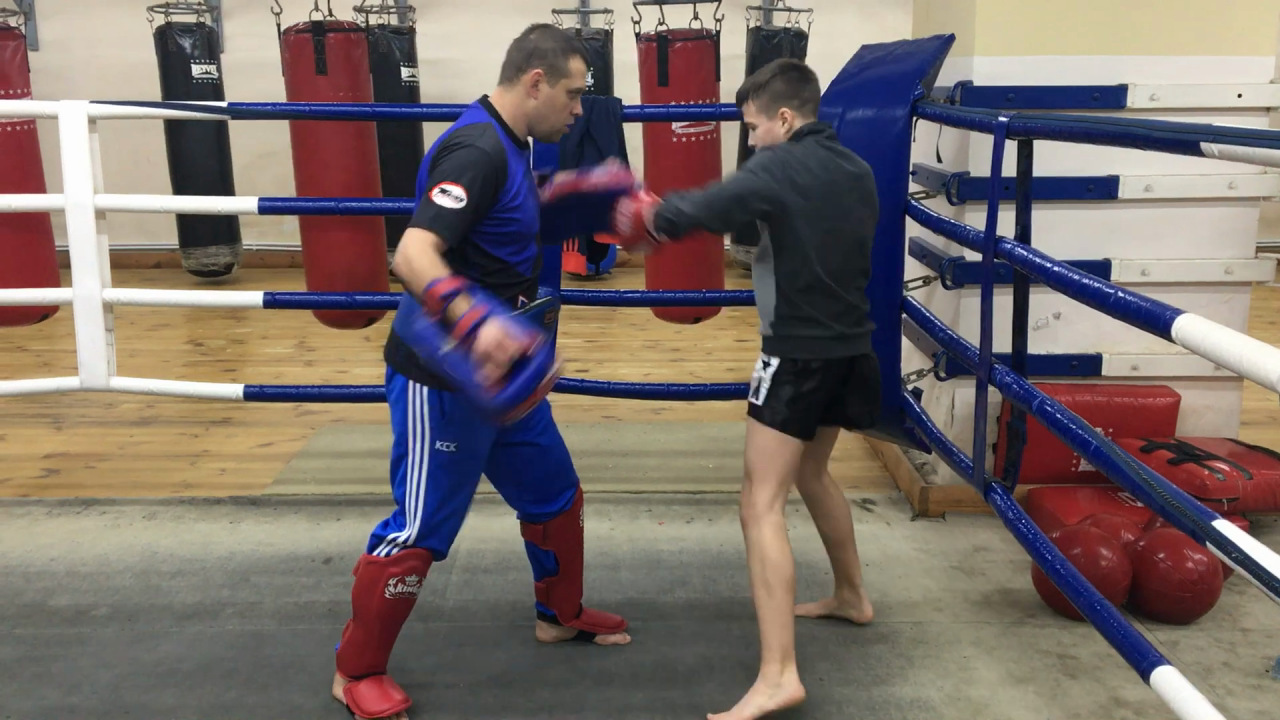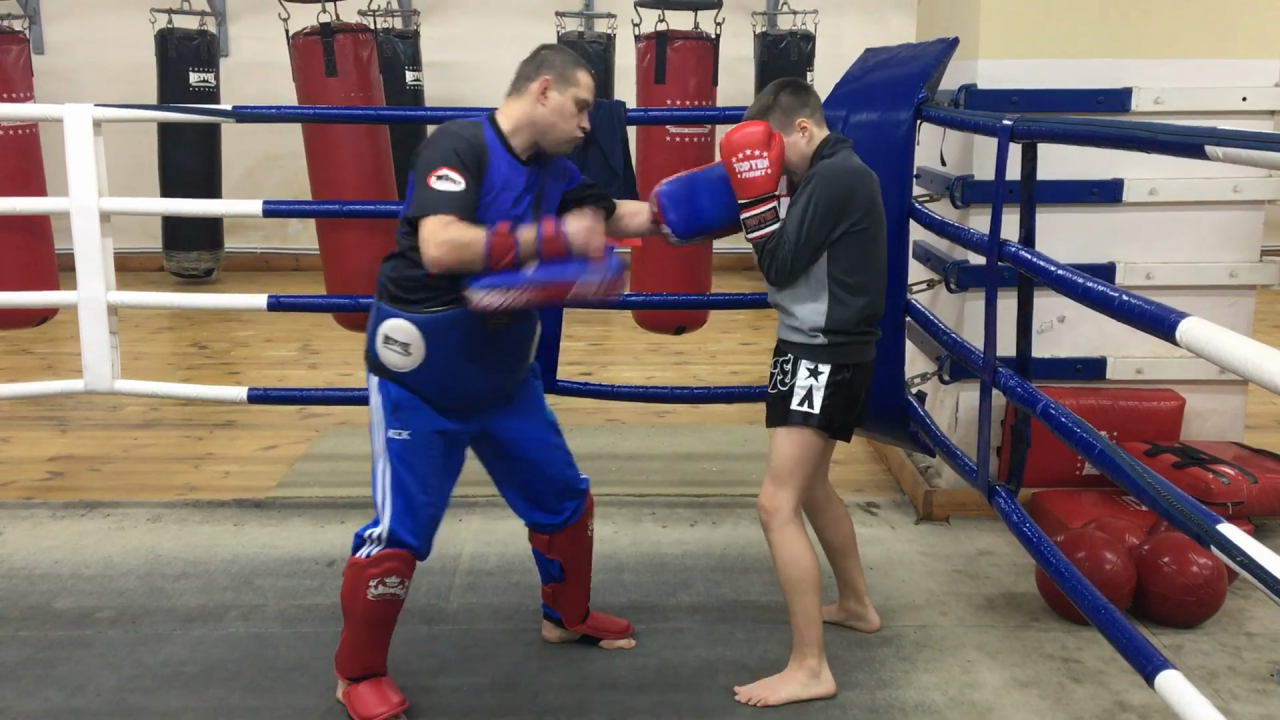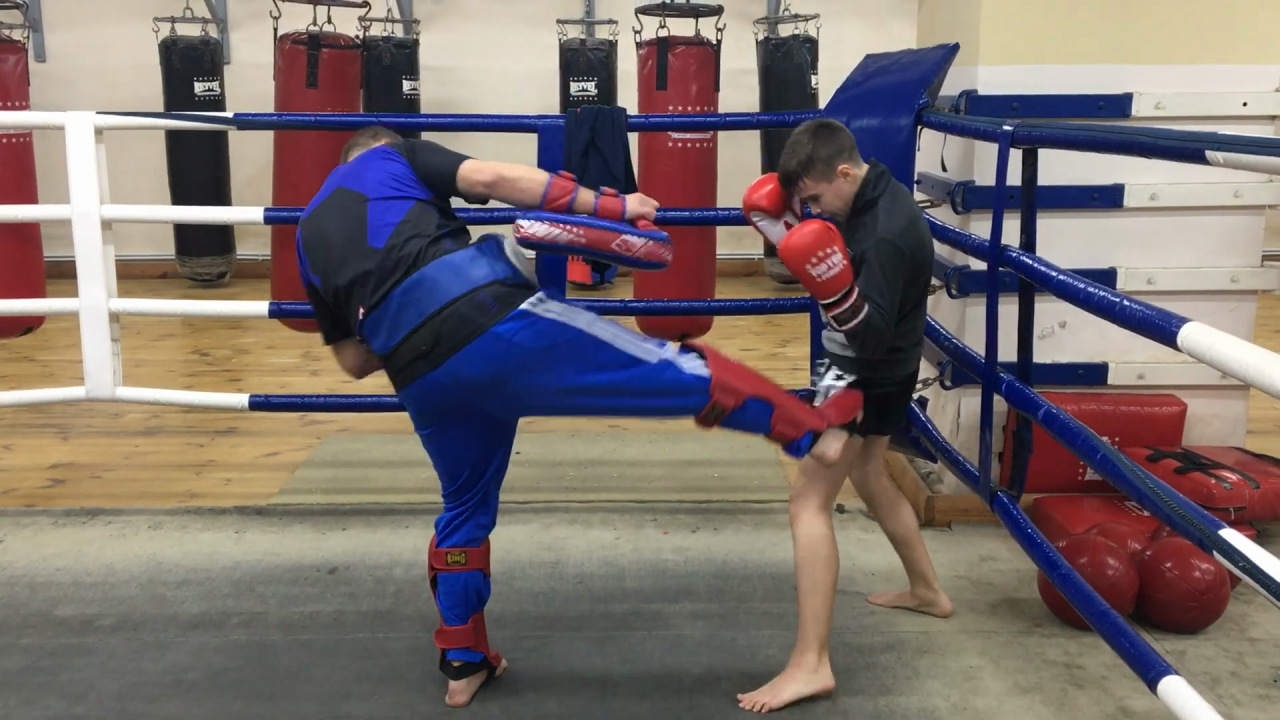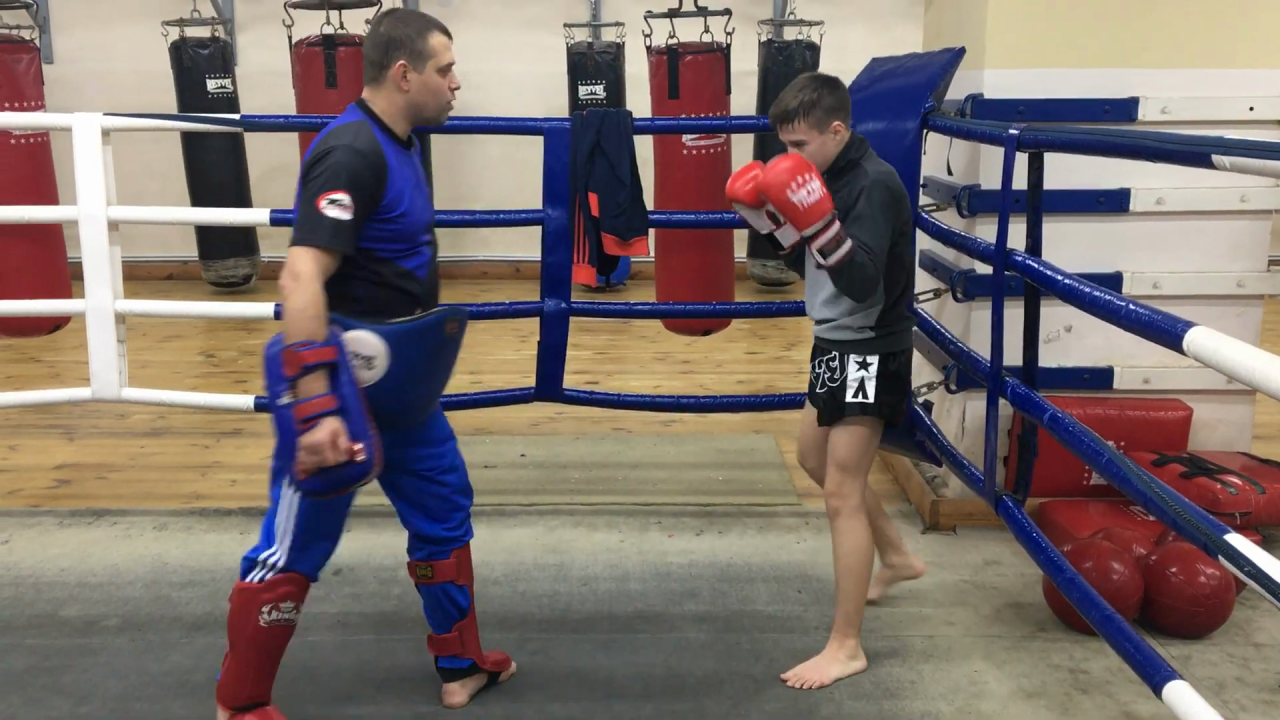
dt=0.7s
person 1, frame 1
left shoulder: (504, 143)
right shoulder: (476, 151)
right elbow: (414, 257)
right wrist: (478, 323)
left hip: (492, 369)
right hip: (445, 371)
left knee: (552, 490)
right knee: (422, 526)
left ankle: (561, 614)
person 1, frame 2
left shoulder: (551, 170)
right shoulder: (457, 145)
left elbow: (616, 219)
right elbow: (439, 249)
right wrist: (552, 237)
left hip: (503, 376)
right hip: (422, 372)
left knee: (561, 497)
right knee: (400, 532)
left ankle: (568, 615)
person 1, frame 3
left shoulder: (311, 229)
right shoulder: (399, 156)
left elbow: (350, 356)
right elbow: (487, 176)
right wrist: (608, 206)
left hip: (418, 372)
right hip: (489, 322)
left knee: (465, 509)
right knee: (667, 372)
left ankle: (461, 663)
right ankle: (812, 430)
person 1, frame 4
left shoulder: (393, 145)
right shoulder: (352, 152)
right elbow: (300, 281)
right wrist: (318, 408)
left knee: (444, 514)
right knee: (299, 549)
person 2, frame 1
left shoulder: (782, 167)
right shoulder: (858, 172)
left elbow: (704, 209)
left wrist: (639, 213)
left hip: (800, 356)
right hip: (851, 350)
left knee: (760, 505)
right knee: (810, 473)
right ankle: (852, 595)
person 2, frame 2
left shoulder: (832, 176)
right shoulder: (844, 173)
left elbow: (781, 266)
right elbow: (802, 257)
left wrist: (757, 194)
right wrist: (768, 195)
left hip: (824, 357)
right hip: (825, 351)
left knee: (777, 504)
right knee: (810, 485)
left ankle: (809, 666)
right ankle: (856, 604)
person 2, frame 3
left shoulder: (893, 232)
right shoulder: (861, 200)
left elbow: (869, 336)
right elbow: (827, 271)
left wrist: (832, 282)
right wrist: (783, 231)
left hip: (863, 372)
right hip: (870, 370)
left knee: (809, 502)
right knee: (870, 476)
left ankle: (810, 663)
right ankle: (928, 590)
person 2, frame 4
left shoulder: (876, 183)
right shoulder: (828, 178)
left elbow: (863, 282)
left wrist: (813, 215)
right wrist: (772, 221)
left hip: (869, 354)
right hip: (838, 347)
left knee: (842, 495)
right knee: (812, 457)
left ankle: (845, 646)
right ankle: (895, 555)
